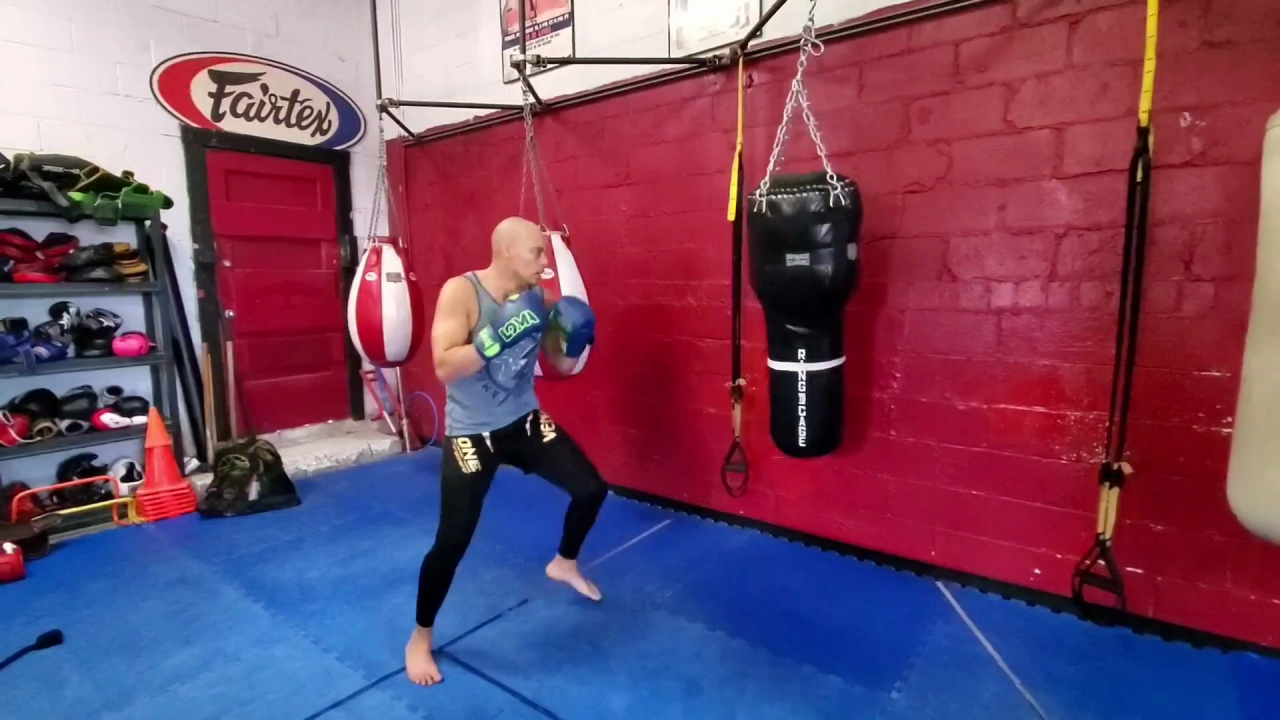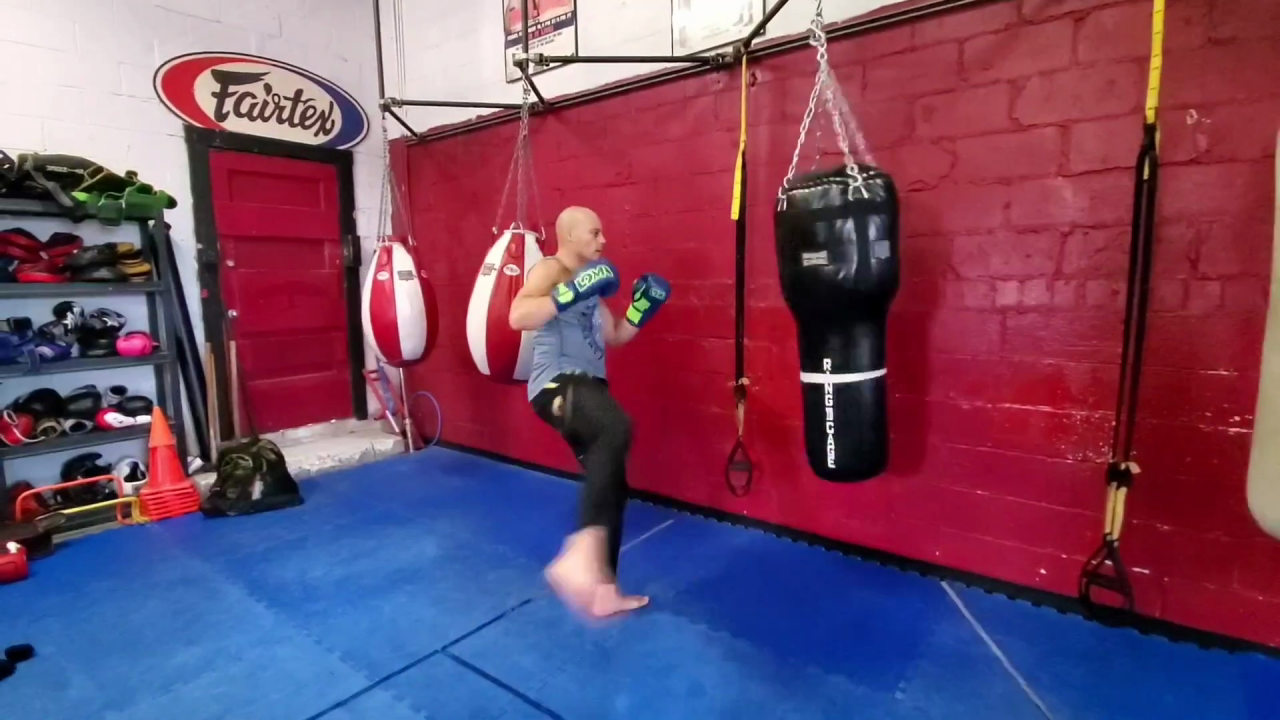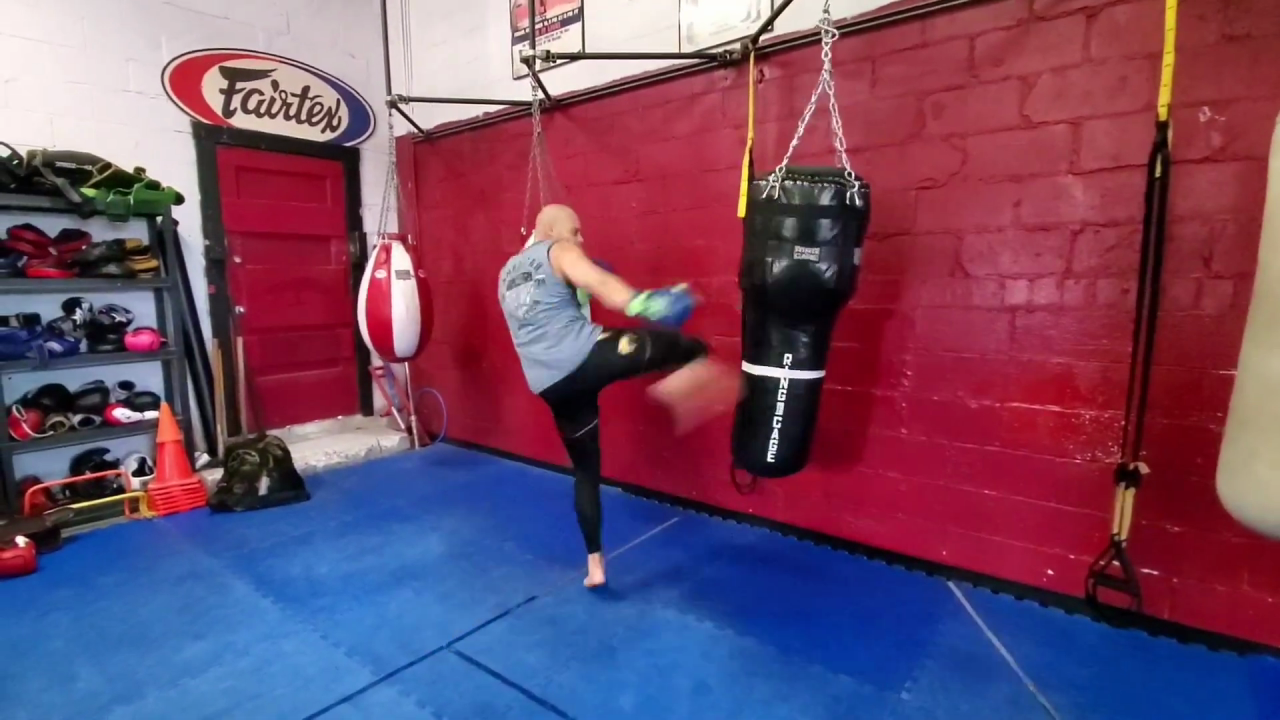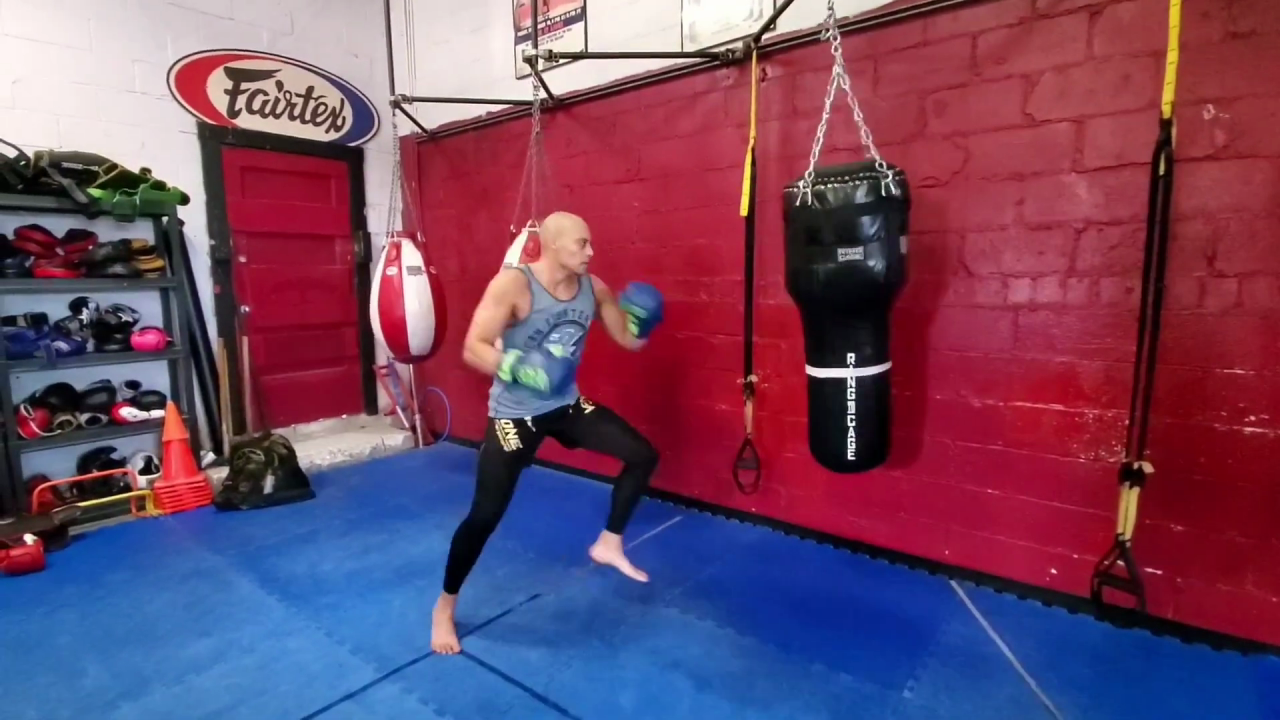
dt=1s
person 1, frame 1
left shoulder: (538, 297)
right shoulder: (460, 292)
left elbow: (565, 360)
right elbow: (444, 368)
left wrist: (575, 336)
right wrist: (498, 337)
left hip: (525, 421)
right hip: (471, 433)
left knee: (591, 488)
right knee: (453, 541)
left ankle: (565, 562)
right ankle: (420, 638)
person 1, frame 2
left shoulder: (596, 280)
right shoulder: (549, 269)
left elbow: (615, 337)
right elbow: (518, 318)
left wrist: (640, 305)
right wrist: (572, 291)
left hip: (586, 385)
right hip: (558, 386)
left knee: (614, 486)
right knee: (617, 433)
left ankle: (607, 592)
right ankle: (583, 551)
person 1, frame 3
left shoulder: (512, 269)
right shoulder: (560, 251)
right elbow: (604, 287)
right wrist: (651, 303)
left hip: (552, 383)
right hip: (583, 359)
left knee: (587, 468)
right knee: (676, 335)
left ankle: (594, 564)
right ankle: (680, 380)
person 1, frame 4
left shoulder: (593, 288)
right shoulder: (512, 283)
left elbow: (628, 338)
right elbow: (473, 350)
left wrist: (642, 317)
right wrist: (518, 369)
left hip: (566, 404)
right hip: (515, 415)
left knee: (642, 455)
right knee: (485, 517)
left ankle: (610, 544)
right ankle: (445, 608)
